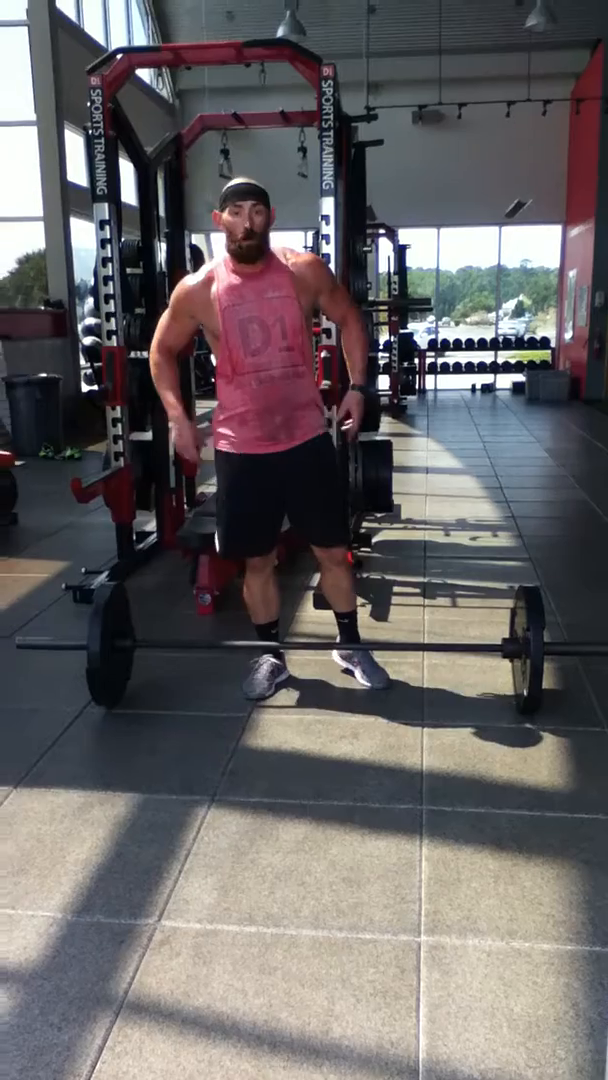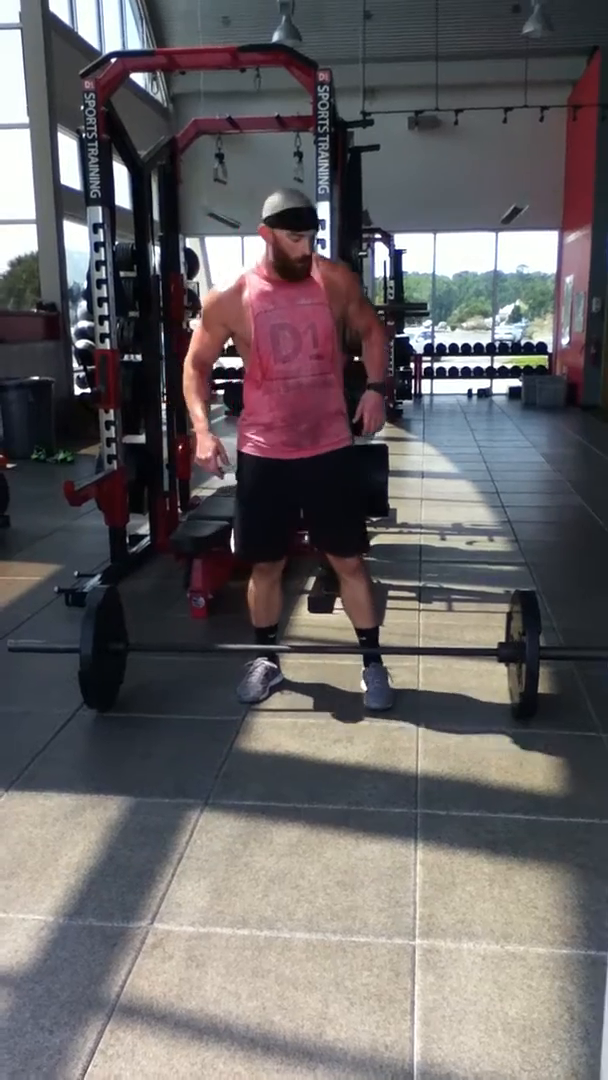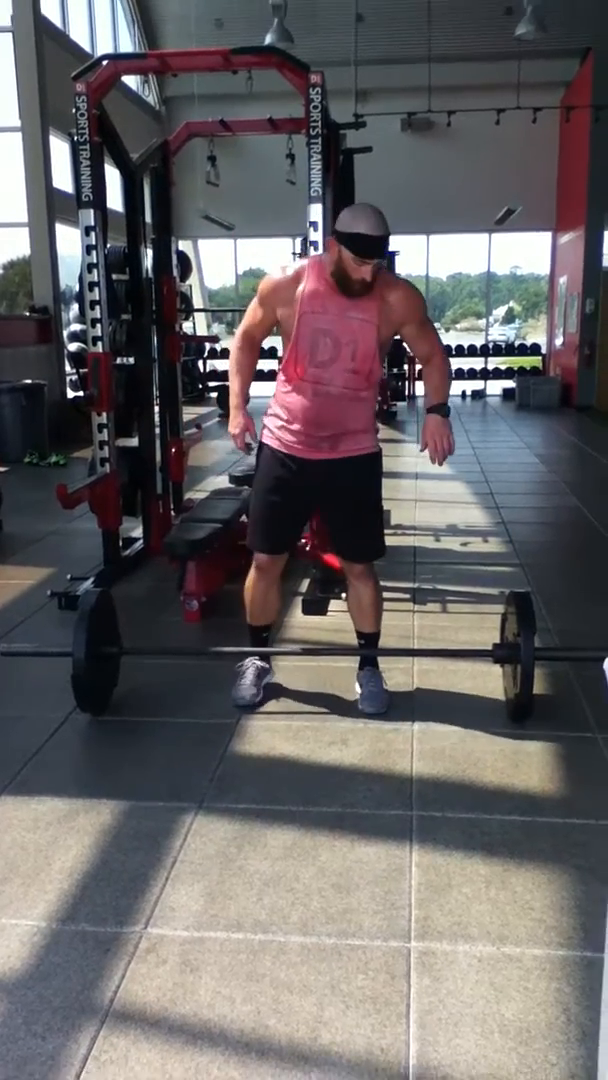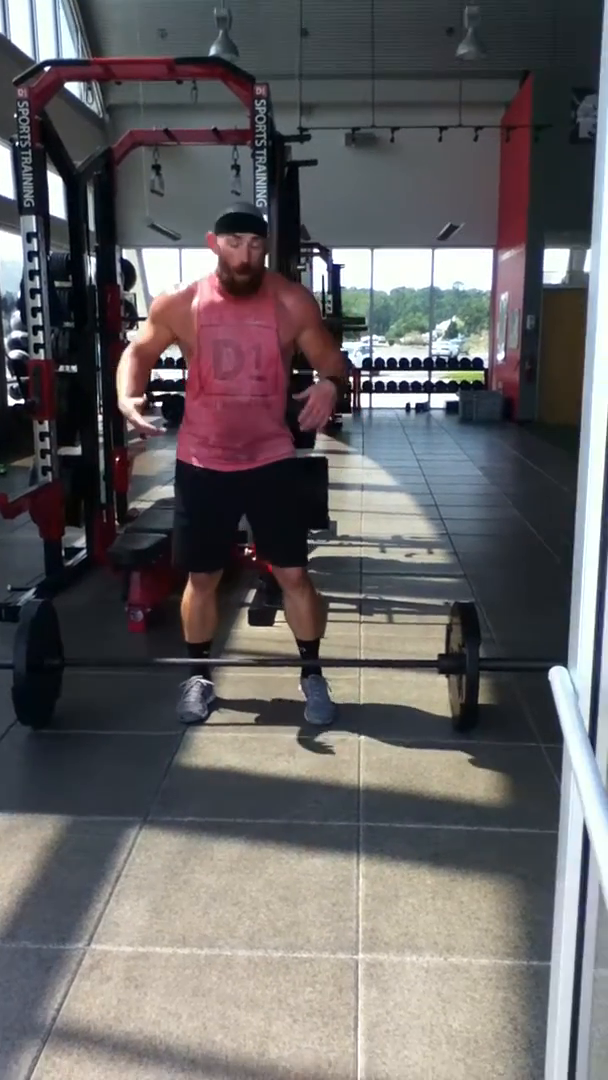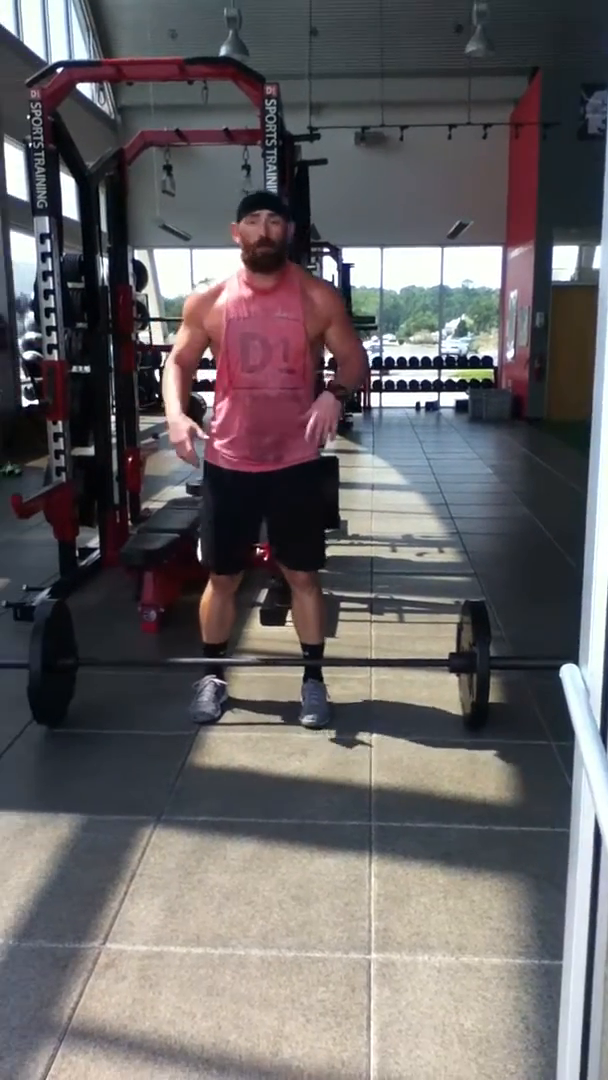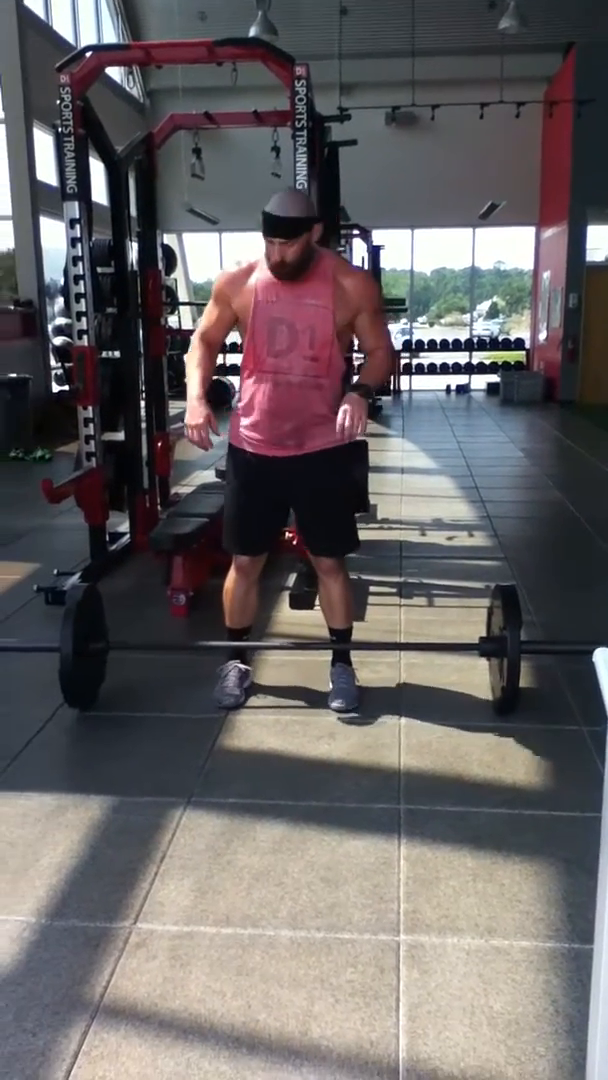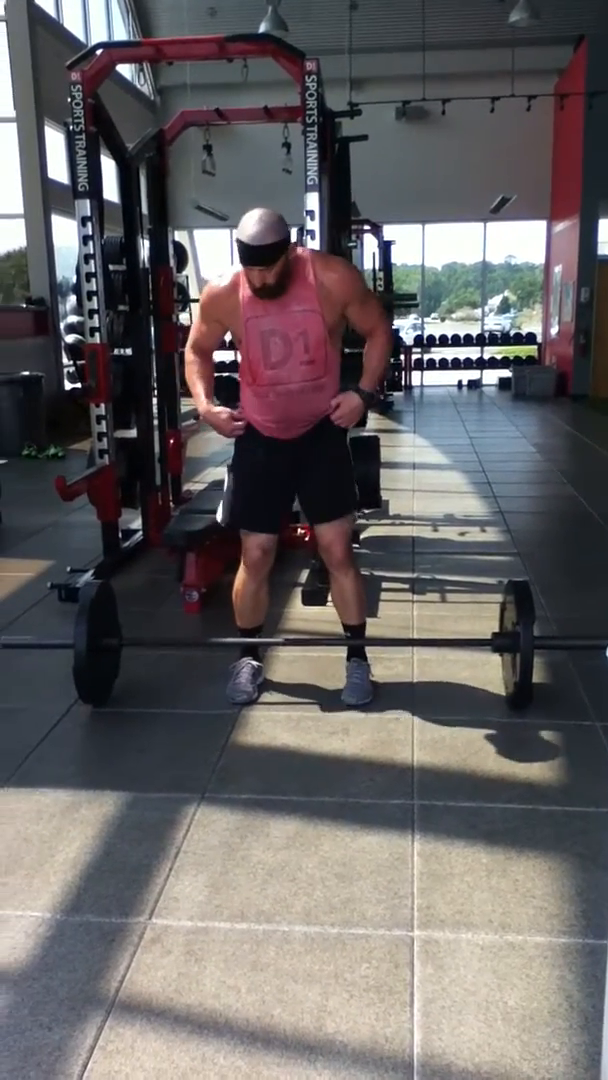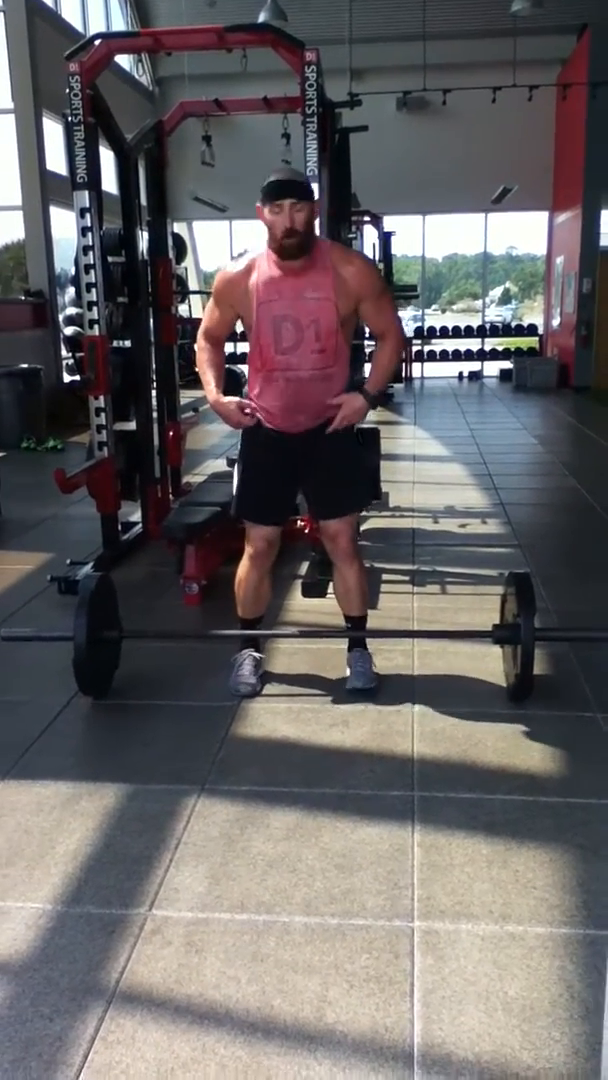
dt=0.5s
person 1, frame 1
left shoulder: (306, 270)
right shoulder: (196, 290)
left elbow: (349, 320)
right elbow: (162, 351)
left wrist: (357, 386)
right wrist: (177, 418)
left hip: (306, 438)
right hip: (241, 449)
left knee: (333, 551)
right knee: (256, 560)
left ankle: (350, 645)
right ankle: (271, 654)
person 1, frame 2
left shoulder: (337, 280)
right shoulder: (229, 298)
left elbow: (372, 331)
right elbow: (197, 364)
left wrist: (375, 388)
right wrist: (202, 429)
left hip: (330, 448)
right hip: (263, 452)
left knee: (349, 561)
right knee: (265, 564)
left ankle: (372, 661)
right ankle: (267, 658)
person 1, frame 3
left shoulder: (398, 298)
right shoulder: (284, 286)
left elbow: (432, 355)
right elbow: (246, 339)
left wrist: (436, 410)
right wrist: (238, 407)
left hip: (353, 453)
right hip: (284, 446)
left knee: (359, 566)
right knee: (266, 559)
left ankle: (368, 665)
right ankle: (257, 657)
person 1, frame 4
left shoulder: (293, 301)
right shoulder: (178, 304)
left elbow: (330, 357)
right elbow: (137, 352)
left wrist: (331, 387)
right wrist: (128, 395)
left hip: (270, 459)
right hip: (202, 463)
left knee: (293, 573)
right knee: (201, 577)
left ankle: (312, 674)
right ankle: (200, 675)
person 1, frame 5
left shoulder: (319, 297)
right shoulder: (207, 301)
left elbow: (353, 358)
right elbow: (178, 362)
left wrist: (335, 396)
right wrist: (177, 415)
left hip: (295, 462)
right hip: (228, 463)
left knee: (303, 576)
right knee: (222, 578)
left ankle: (312, 677)
right ankle: (213, 674)
person 1, frame 6
left shoulder: (353, 285)
right shoulder: (236, 283)
left elbow: (380, 351)
right elbow: (204, 341)
left wrist: (359, 392)
right wrist: (196, 397)
left hip: (321, 448)
right hip: (252, 447)
left knee: (330, 561)
right knee: (244, 561)
left ankle: (340, 663)
right ankle: (236, 659)
person 1, frame 7
left shoulder: (334, 278)
right shoulder: (220, 295)
left elbow: (378, 330)
right elbow: (196, 351)
left wrist: (364, 393)
right wrist: (205, 404)
left hip: (322, 431)
right hip: (260, 437)
left knee: (337, 550)
right knee: (255, 556)
left ankle: (357, 657)
right ankle: (249, 656)
person 1, frame 8
left shoulder: (353, 271)
right shoulder: (236, 279)
left elbow: (390, 334)
right elbow: (209, 338)
left wrist: (368, 394)
right wrist: (214, 394)
left hip: (331, 428)
right hip: (266, 431)
left knee: (342, 542)
right knee: (259, 546)
left ankle: (357, 647)
right ankle: (249, 648)
